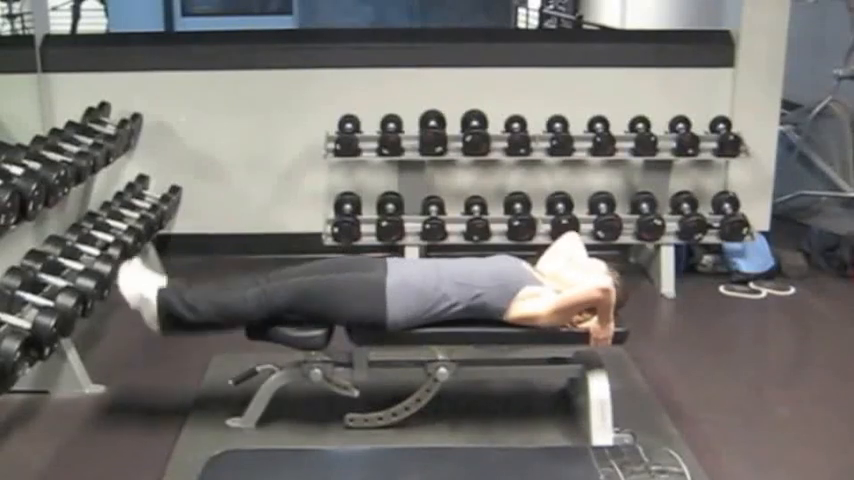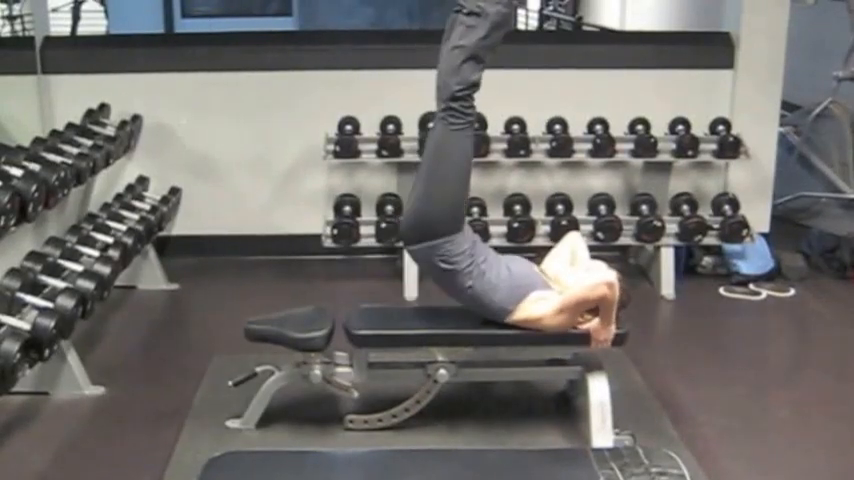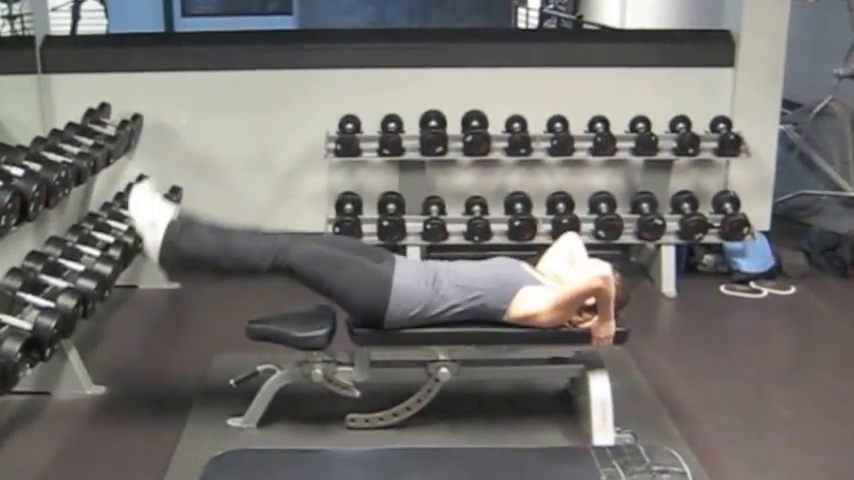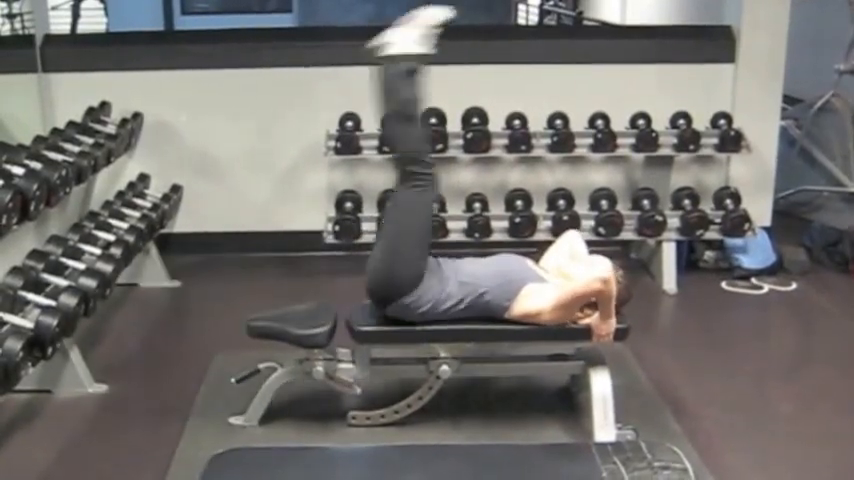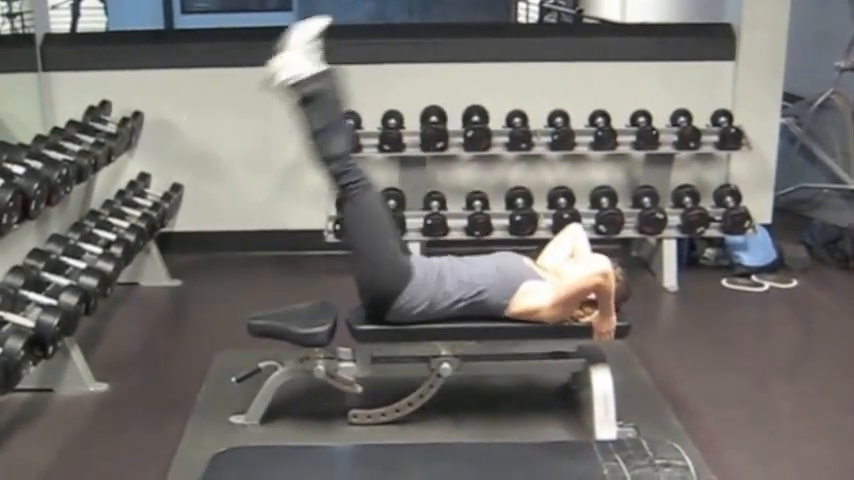
dt=1s
person 1, frame 1
left shoulder: (546, 306)
right shoulder: (538, 276)
left elbow: (601, 286)
right elbow: (569, 236)
left wrist: (603, 325)
right wrist: (594, 272)
left hip: (395, 302)
right hip: (398, 272)
left knee: (282, 295)
right knee: (284, 279)
left ankle: (169, 308)
right ankle: (172, 299)
person 1, frame 2
left shoulder: (552, 313)
right shoulder: (549, 284)
left elbow: (606, 284)
right elbow: (573, 237)
left hip: (436, 240)
right hip: (440, 242)
person 1, frame 3
left shoulder: (546, 308)
right shoulder: (544, 279)
left elbow: (597, 274)
right elbow: (569, 238)
left wrist: (604, 319)
left hip: (393, 300)
right hip: (404, 272)
left knee: (286, 253)
right knee: (309, 243)
left ankle: (171, 239)
right ankle: (175, 235)
person 1, frame 4
left shoulder: (547, 306)
right shoulder: (553, 275)
left elbow: (597, 277)
right elbow: (572, 235)
left wrist: (605, 318)
left hip: (406, 291)
right hip: (420, 282)
left knee: (418, 174)
left ankle: (401, 55)
right ankle: (401, 56)
person 1, frame 5
left shoulder: (546, 304)
right shoulder: (548, 280)
left elbow: (600, 274)
right elbow: (575, 230)
left wrist: (606, 319)
left hip: (402, 294)
right hip: (416, 278)
left knee: (352, 182)
